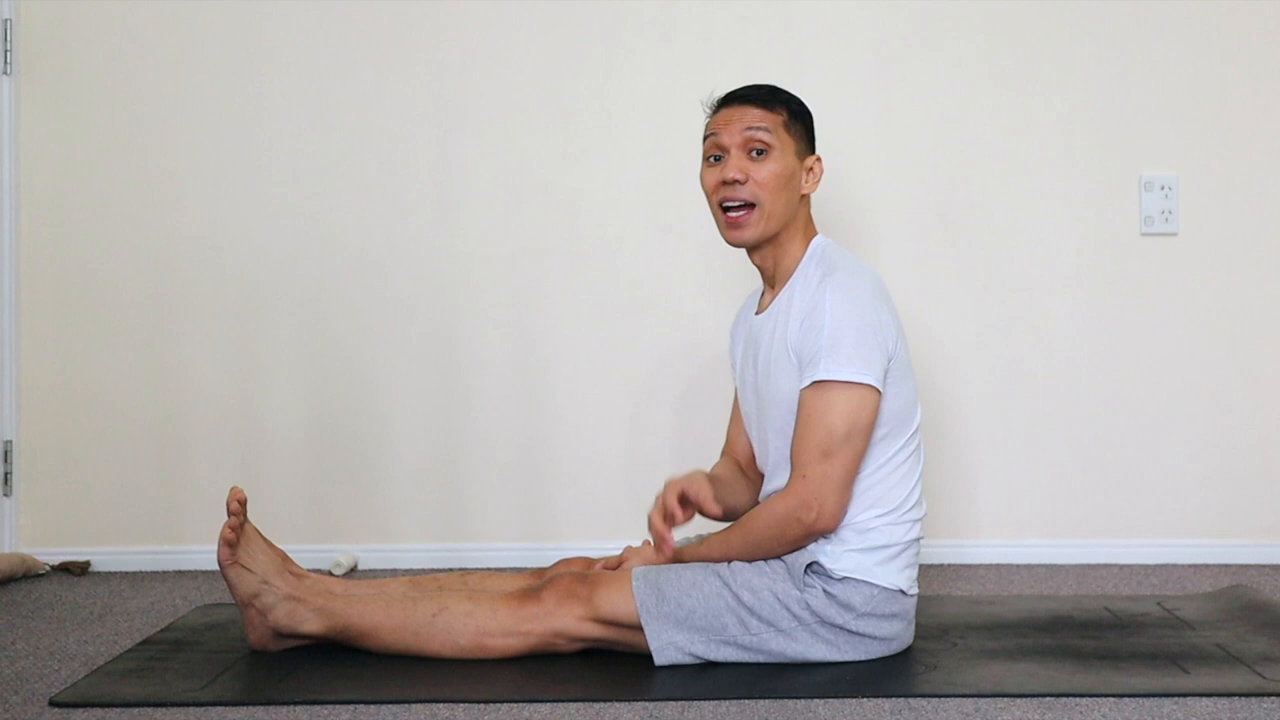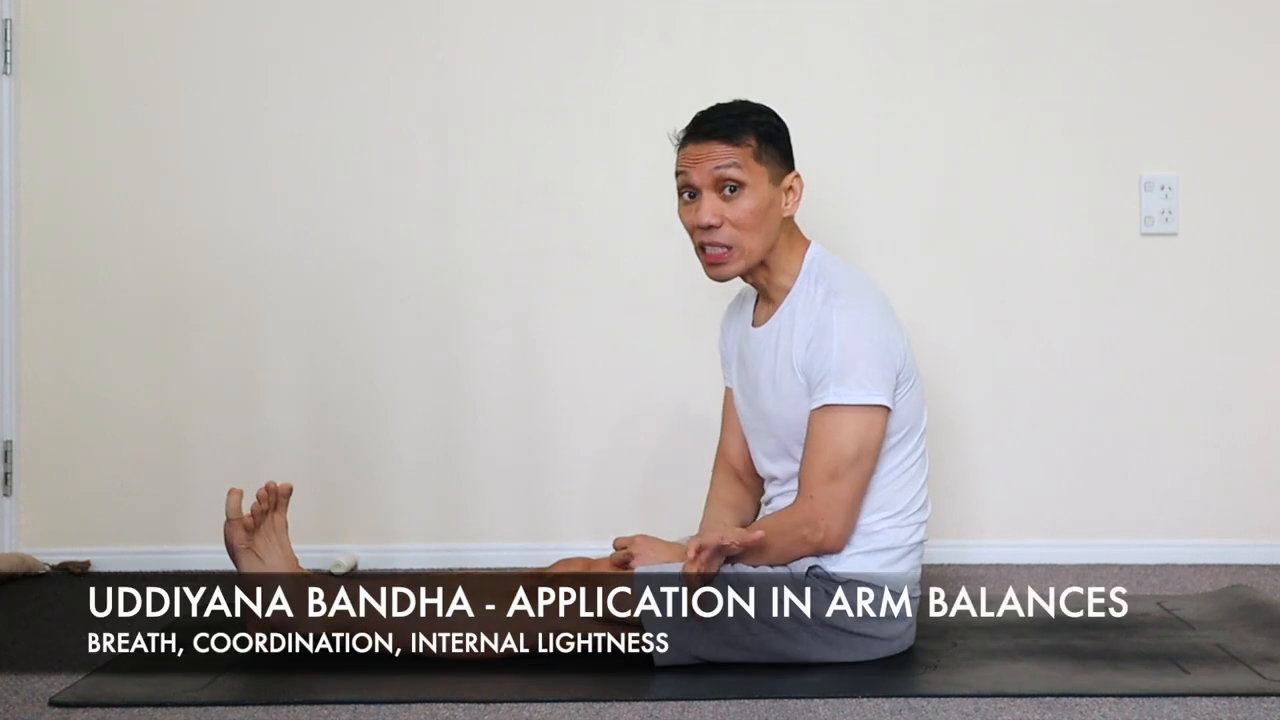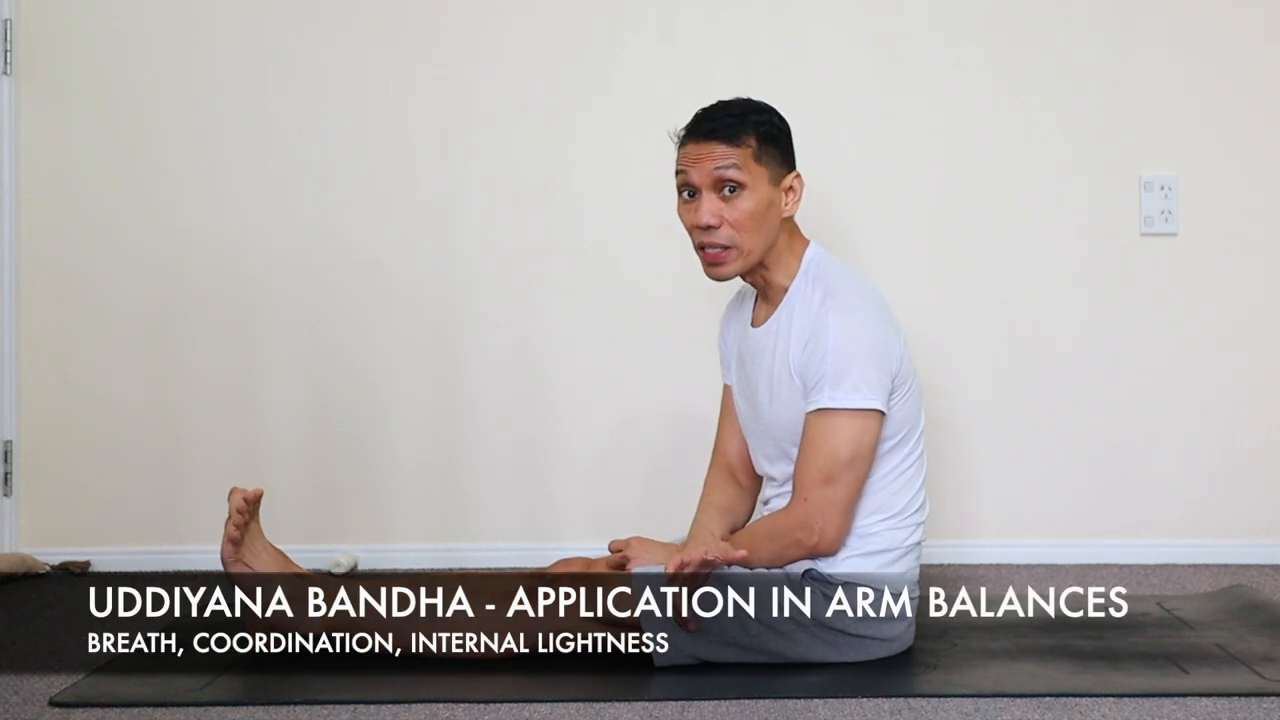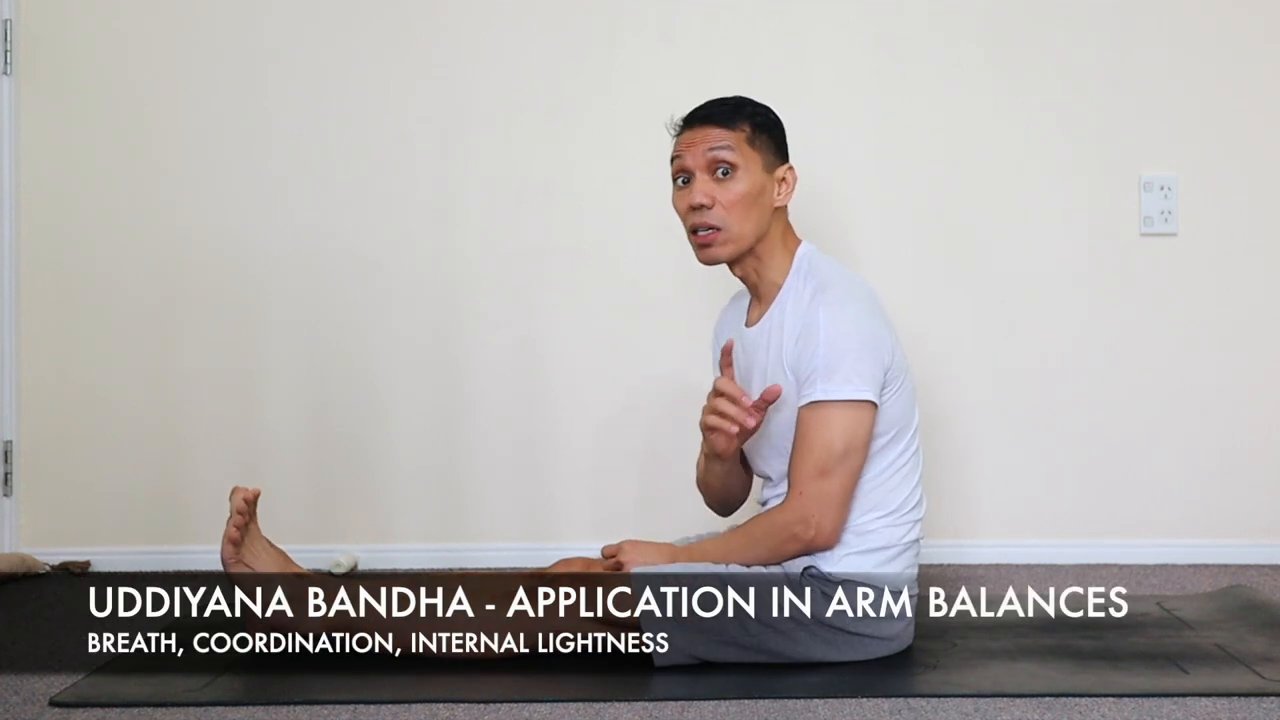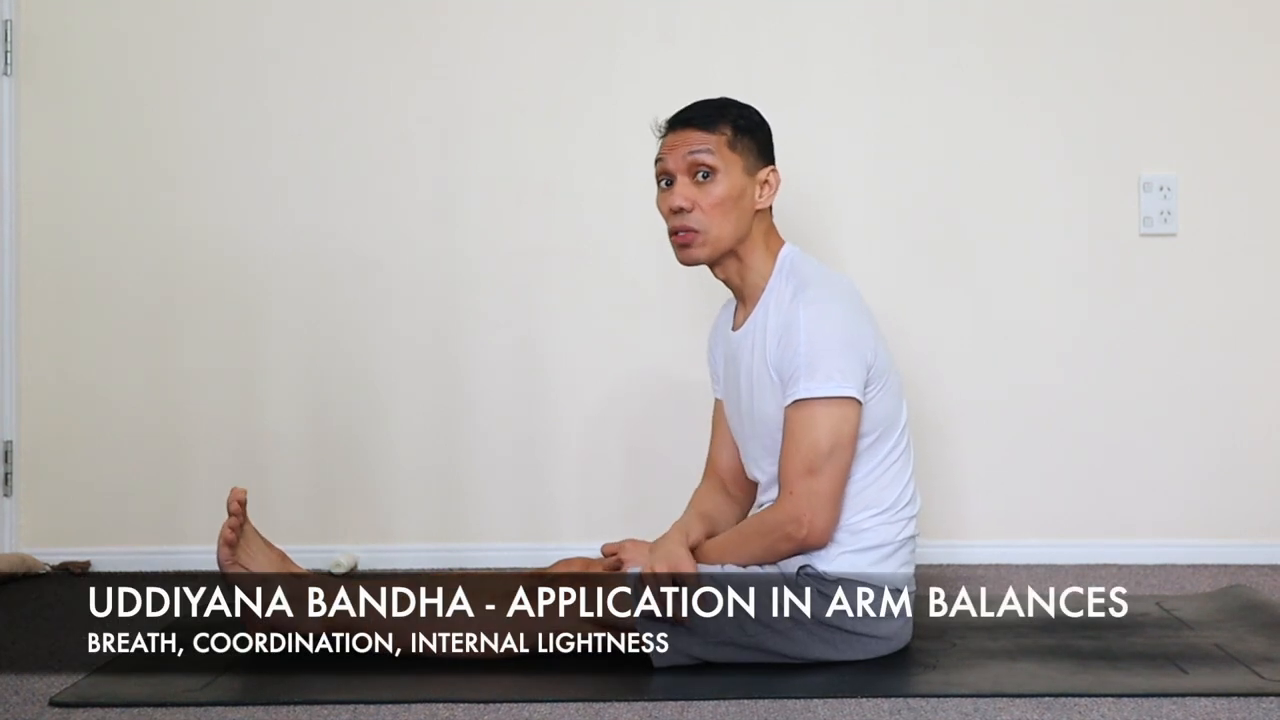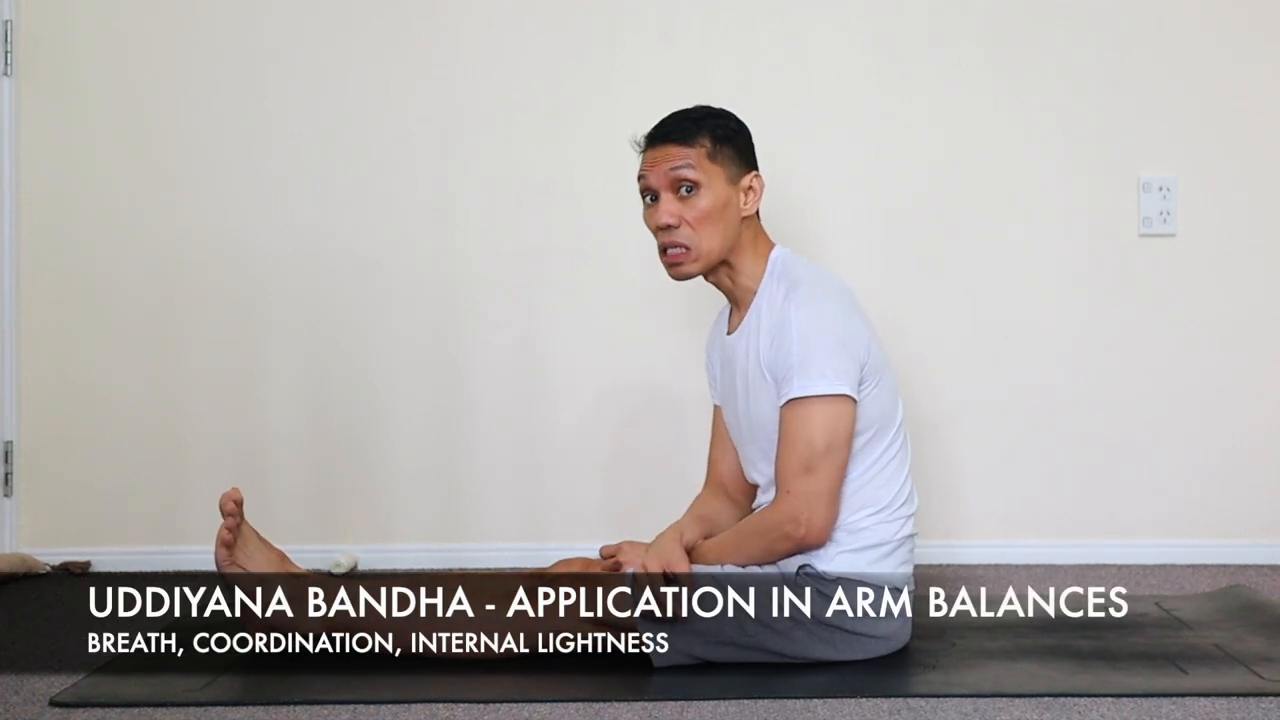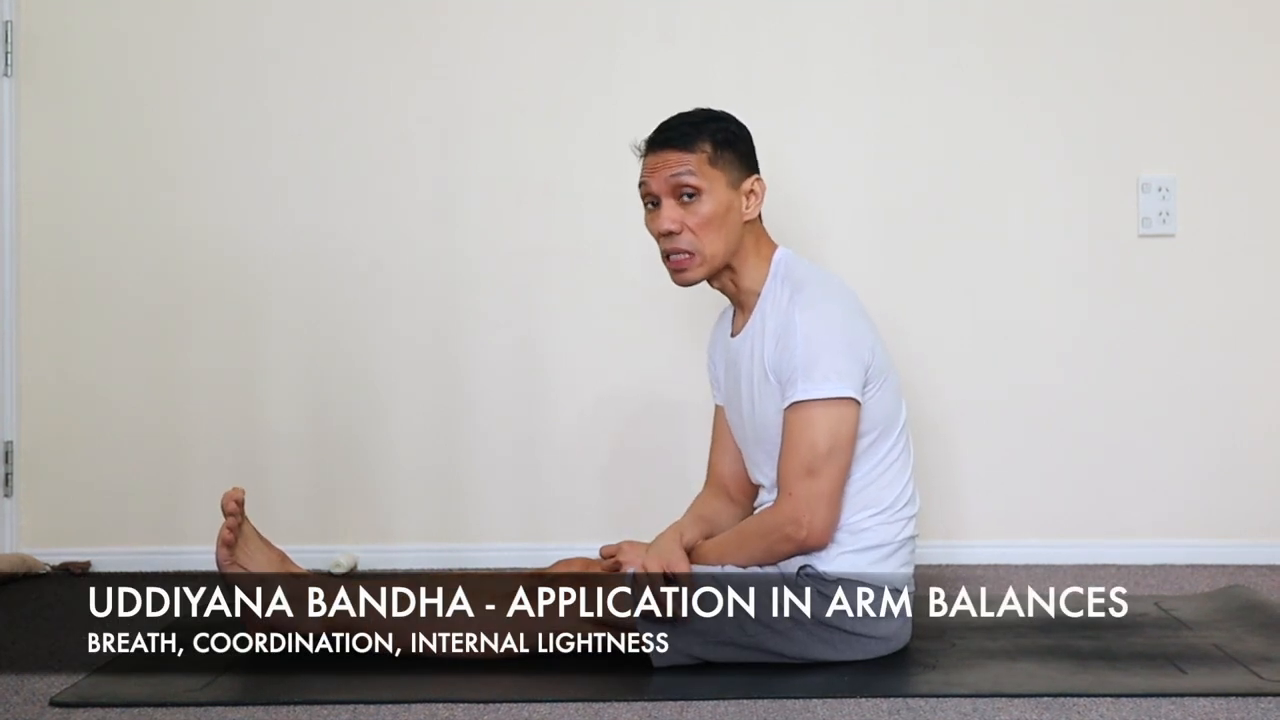
dt=0.5s
person 1, frame 1
left shoulder: (840, 297)
right shoulder: (757, 314)
left elbow: (814, 504)
left wrist: (677, 561)
right wrist: (699, 492)
left hip: (848, 597)
right hip: (807, 569)
left knee: (570, 607)
right knee: (573, 574)
left ankle: (311, 607)
right ankle: (311, 600)
person 1, frame 2
left shoulder: (843, 313)
right shoulder: (744, 315)
left elbow: (823, 524)
right elbow: (736, 474)
left wrist: (681, 556)
right wrist: (715, 544)
left hip: (851, 596)
right hip: (800, 568)
right knee: (575, 573)
person 1, frame 3
left shoulder: (842, 317)
right shoulder: (744, 312)
left elbow: (817, 527)
right elbow: (736, 470)
left wrist: (670, 559)
right wrist: (699, 550)
right hip: (795, 568)
right knee: (575, 575)
person 1, frame 4
left shoulder: (832, 309)
right shoulder: (740, 316)
left elbow: (812, 521)
right elbow: (726, 496)
left wrist: (673, 559)
right wrist: (722, 443)
left hip: (844, 597)
right hip: (802, 571)
right knee: (579, 576)
person 1, frame 5
left shoulder: (815, 309)
right shoulder: (733, 321)
left elbow: (805, 520)
right elbow: (728, 487)
left wrist: (680, 559)
right wrist: (676, 544)
left hip: (844, 598)
right hip: (799, 574)
right knee: (579, 576)
person 1, frame 6
left shoulder: (807, 308)
right shoulder: (731, 325)
left elbow: (804, 518)
right elbow: (730, 494)
left wrist: (678, 562)
right wrist: (670, 546)
left hip: (844, 597)
right hip: (799, 574)
right knee: (576, 576)
person 1, frame 7
left shoulder: (811, 310)
right shoulder: (732, 326)
left elbow: (805, 520)
right elbow: (730, 492)
left wrist: (673, 559)
right wrist: (672, 544)
left hip: (846, 597)
right hip: (797, 572)
right knee: (574, 575)
